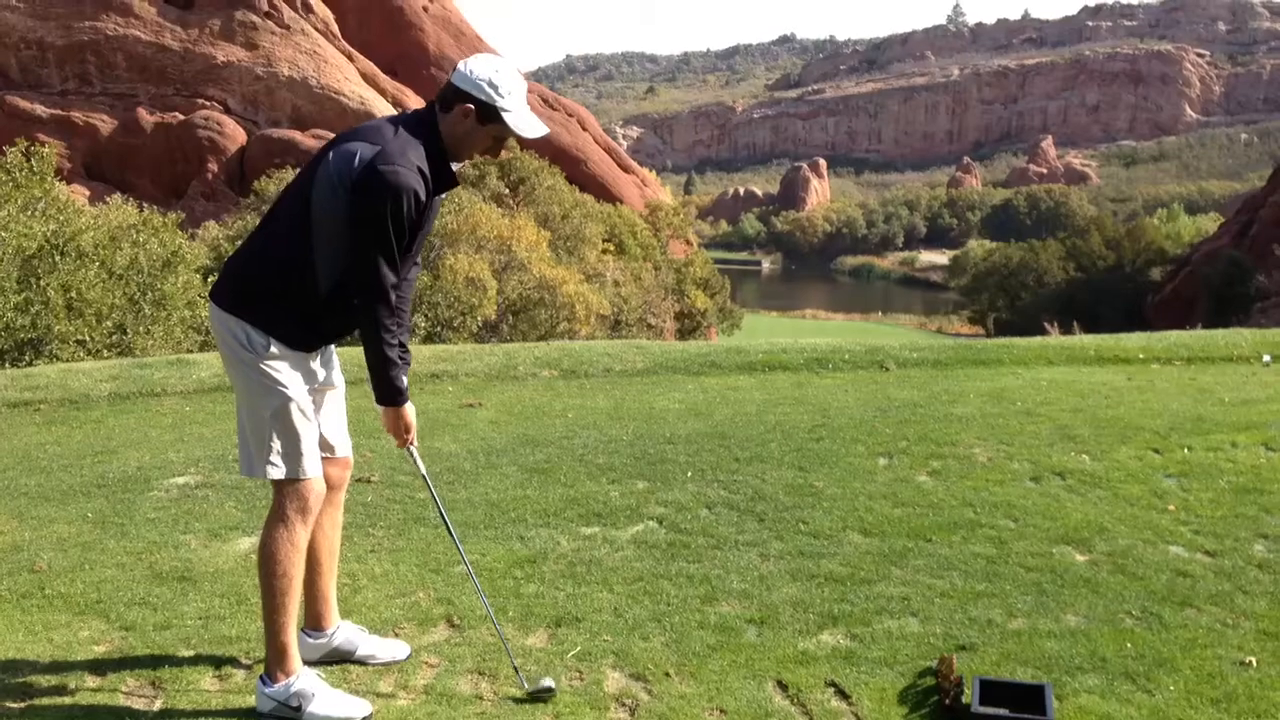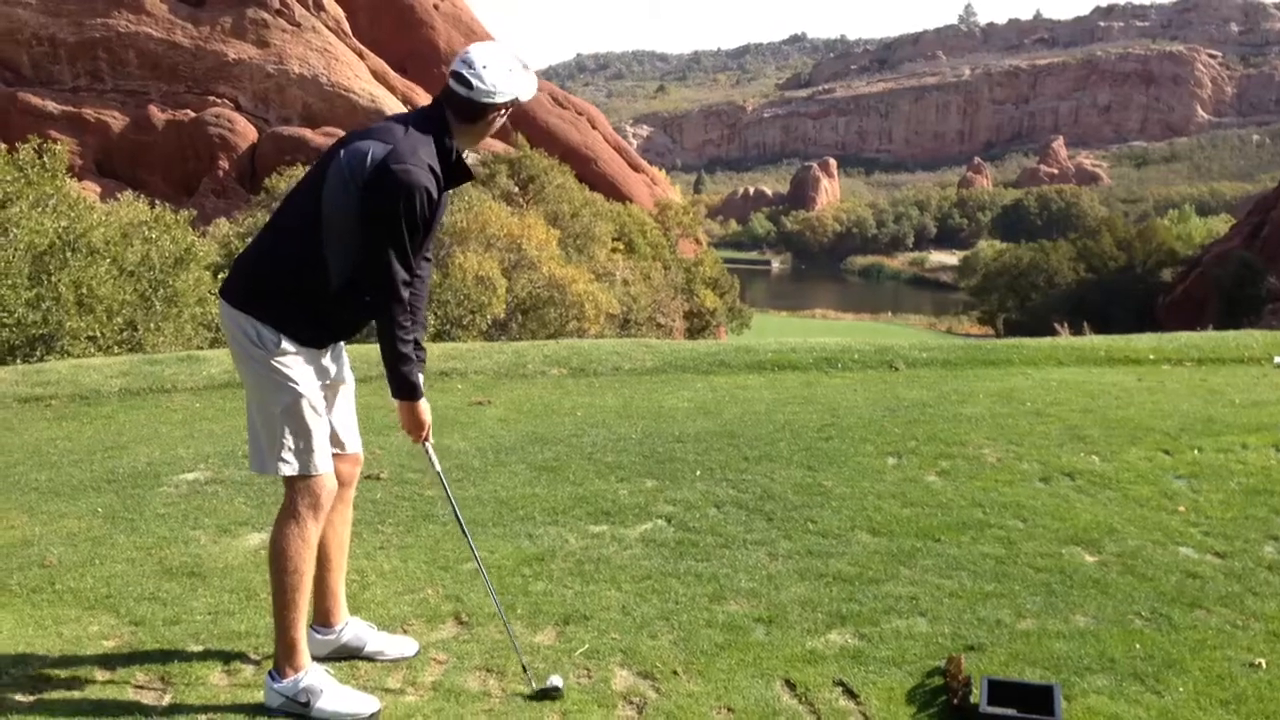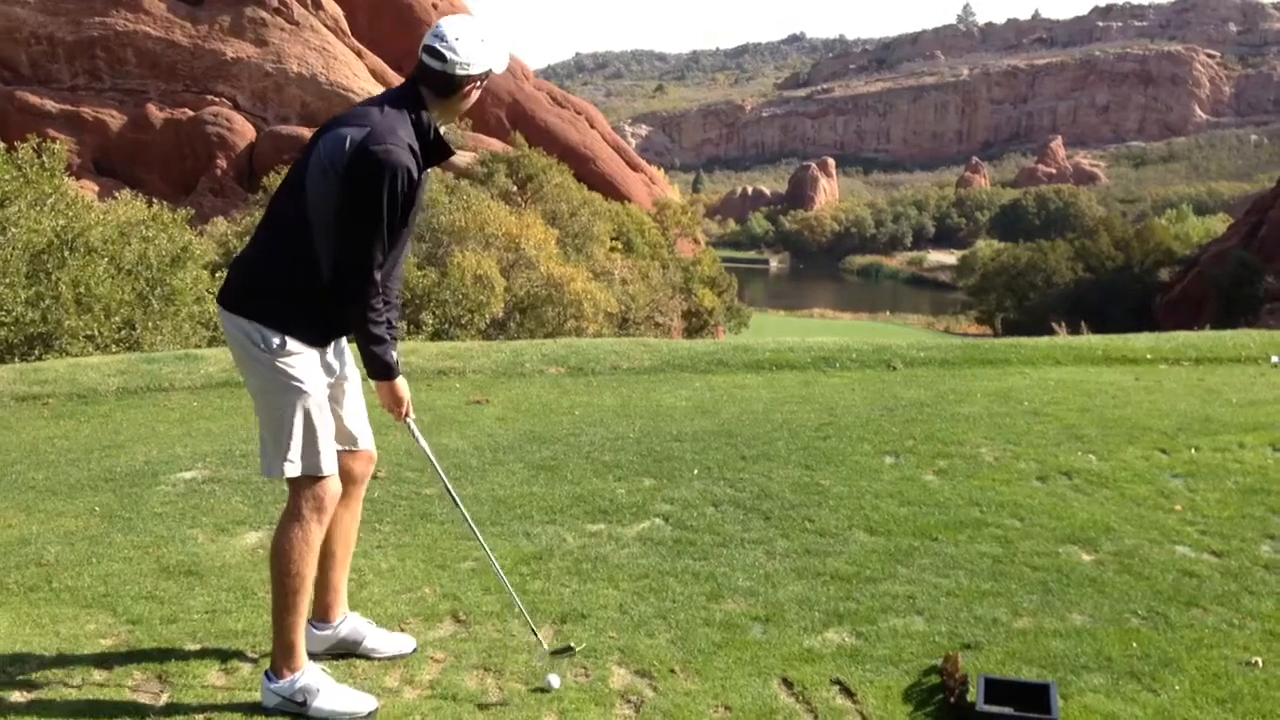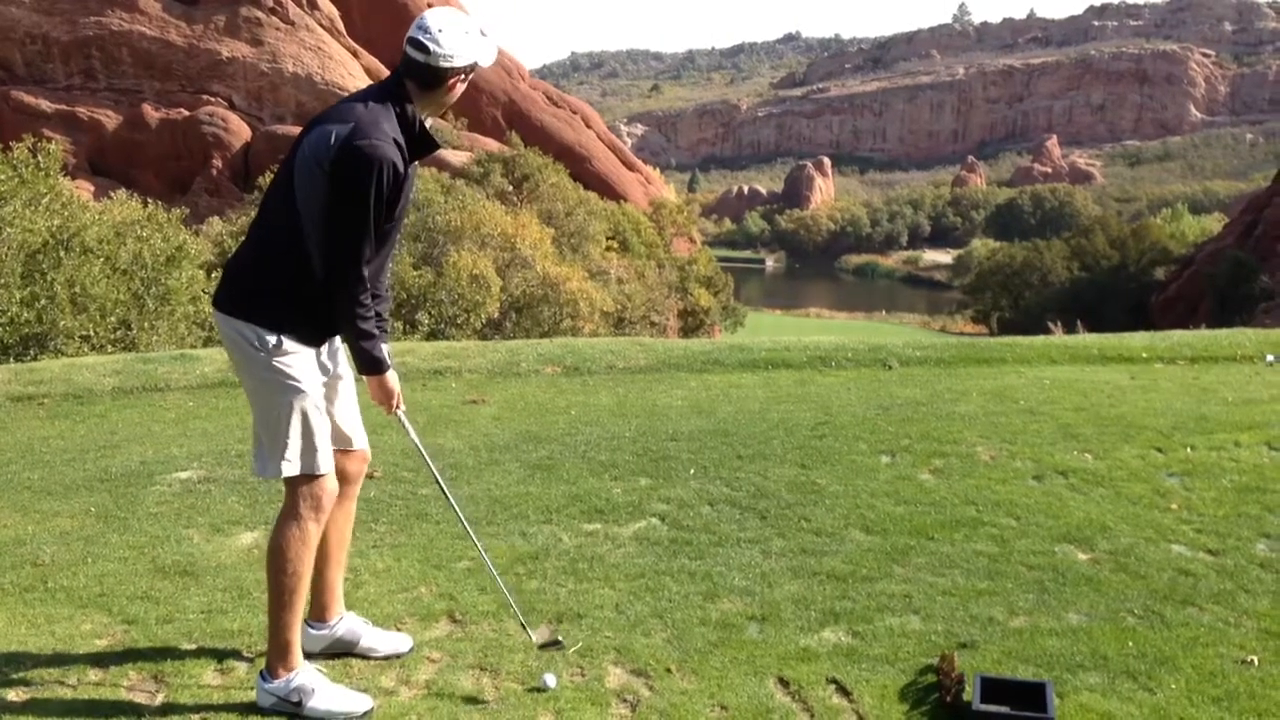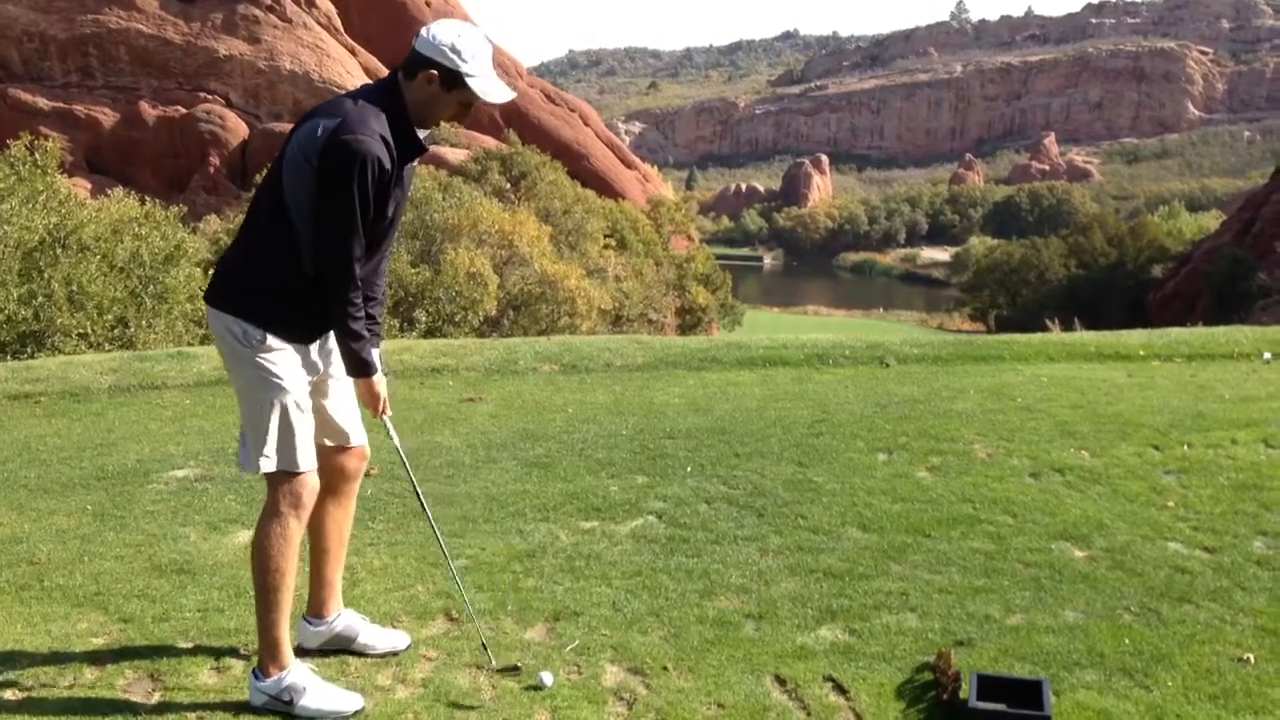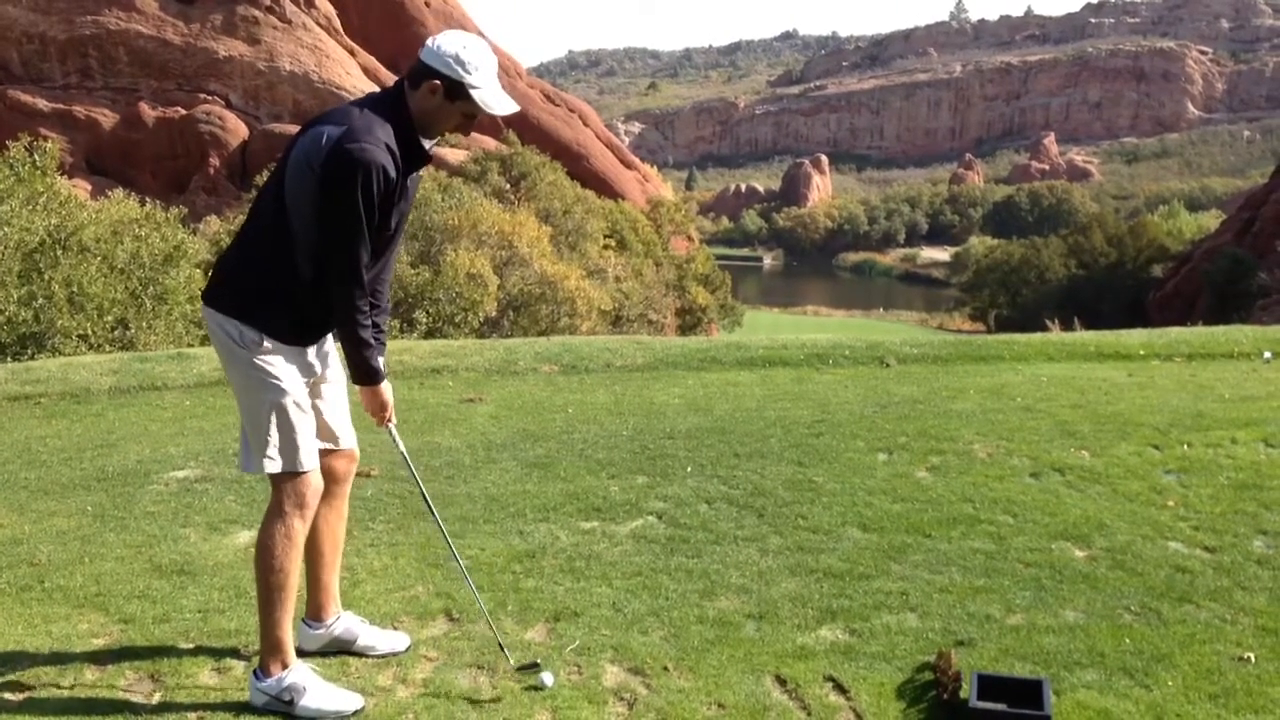
dt=0.5s
person 1, frame 1
left shoulder: (417, 157)
right shoulder: (392, 171)
left elbow: (397, 279)
right elbow: (376, 291)
left wrist: (397, 377)
right wrist: (393, 395)
left hip: (305, 324)
right hip: (263, 325)
left knee: (333, 472)
right knee: (300, 493)
left ankle: (322, 628)
person 1, frame 2
left shoulder: (425, 151)
right shoulder: (407, 171)
left elbow: (411, 274)
right elbow: (388, 287)
left wrist: (415, 374)
right wrist: (408, 392)
left hip: (313, 322)
right hip: (275, 323)
left knee: (343, 468)
right knee: (311, 489)
left ankle: (330, 625)
person 1, frame 3
left shoulder: (401, 132)
right shoulder: (385, 151)
left elbow: (377, 262)
right elbow: (358, 273)
left wrist: (384, 353)
right wrist: (385, 370)
left hip: (314, 320)
right hip: (275, 322)
left knee: (355, 464)
right knee: (316, 489)
left ankle: (330, 621)
person 1, frame 4
left shoulder: (387, 127)
right shoulder: (370, 145)
left elbow: (366, 260)
right elbow: (346, 271)
left wrist: (376, 349)
right wrist: (376, 365)
left hip: (310, 320)
right hip: (270, 323)
left knee: (350, 465)
right knee: (312, 492)
left ankle: (326, 620)
person 1, frame 5
left shoulder: (394, 135)
right shoulder: (357, 140)
left elbow: (367, 259)
right elbow: (337, 267)
left wrist: (369, 350)
right wrist: (362, 367)
left hip: (307, 319)
right hip: (261, 319)
left knee: (347, 459)
right knee: (295, 488)
left ankle: (326, 615)
person 1, frame 6
left shoulder: (399, 142)
right shoulder: (361, 150)
left elbow: (372, 266)
right elbow: (344, 275)
left wrist: (374, 359)
right wrist: (370, 374)
left hip: (304, 321)
right hip: (258, 322)
left knee: (337, 466)
right knee: (300, 488)
left ankle: (324, 619)
